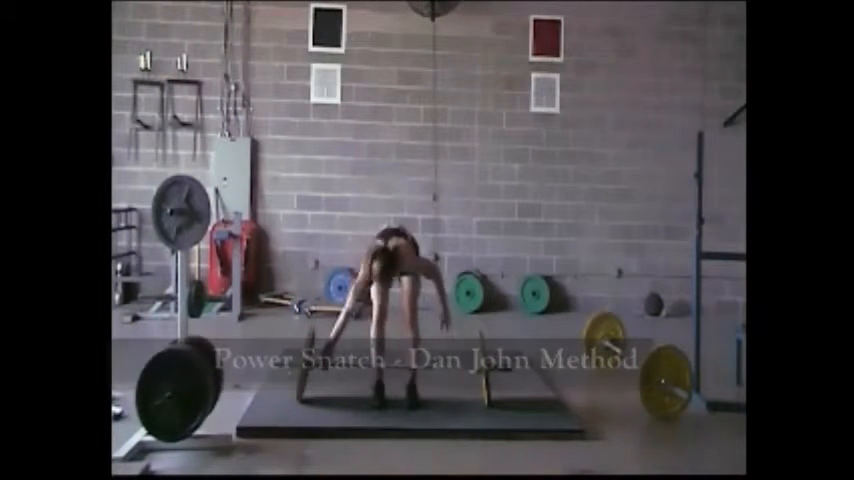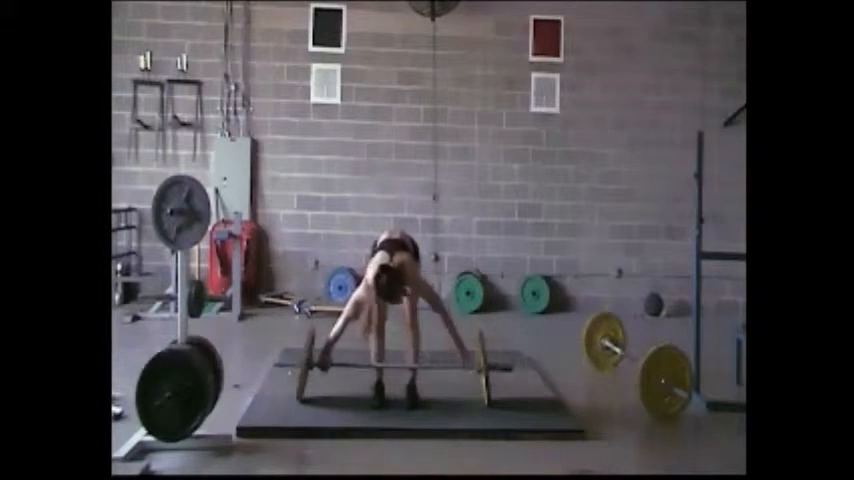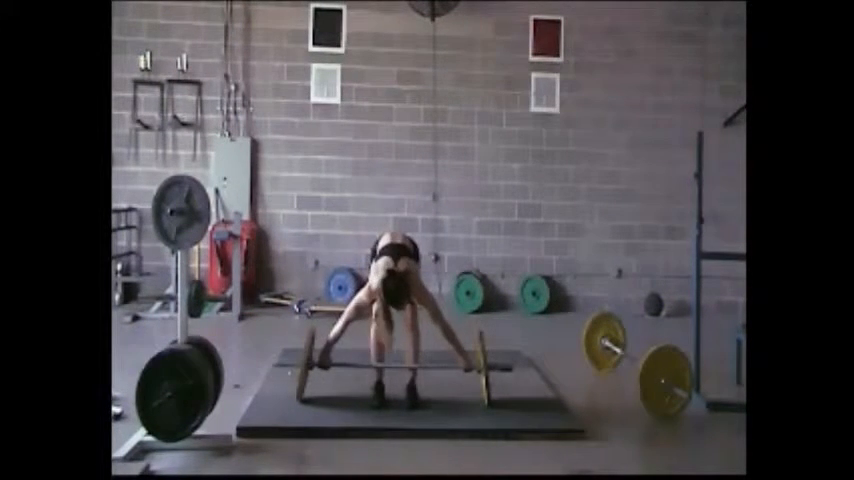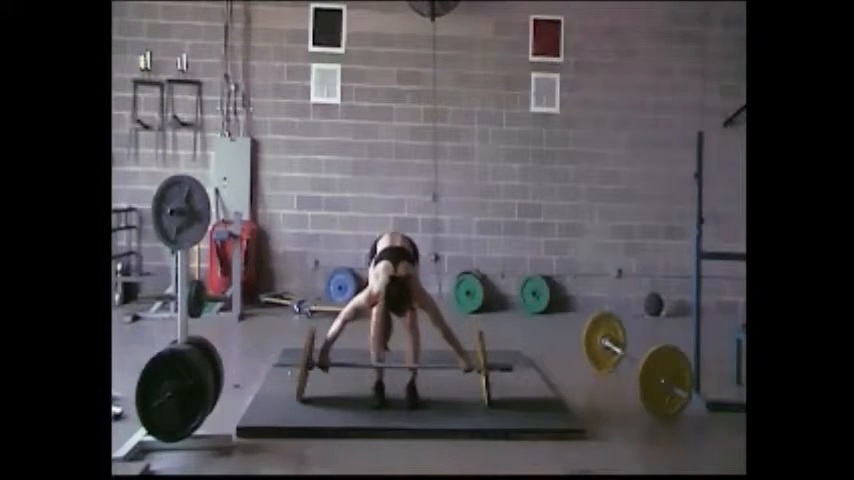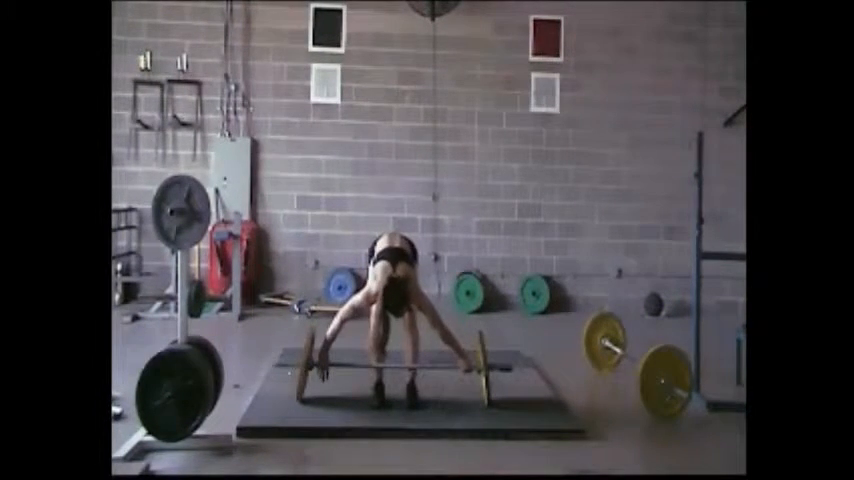
dt=0.3s
person 1, frame 1
left shoulder: (409, 261)
right shoulder: (367, 270)
left elbow: (435, 272)
right elbow: (348, 309)
left wrist: (445, 308)
right wrist: (330, 344)
left hip: (405, 251)
left knee: (410, 316)
right knee: (378, 314)
left ankle: (412, 382)
right ankle: (378, 381)
person 1, frame 2
left shoulder: (411, 278)
right shoulder: (369, 283)
left elbow: (440, 309)
right elbow: (345, 317)
left wrist: (460, 347)
right wrist: (326, 351)
left knee: (411, 319)
right knee: (378, 319)
left ankle: (412, 383)
right ankle: (378, 382)
person 1, frame 3
left shoulder: (415, 287)
right shoulder: (373, 288)
left elbow: (440, 322)
right elbow: (345, 319)
left wrist: (462, 355)
right wrist: (326, 351)
left knee: (411, 321)
right knee: (378, 320)
left ankle: (412, 383)
right ankle: (378, 382)
person 1, frame 4
left shoulder: (416, 293)
right shoulder: (373, 292)
left elbow: (442, 326)
right elbow: (342, 318)
left wrist: (463, 356)
right wrist: (324, 351)
left knee: (411, 322)
right knee: (376, 321)
left ankle: (412, 383)
right ankle: (378, 383)
person 1, frame 5
left shoulder: (413, 294)
right shoulder: (371, 293)
left elbow: (440, 328)
right elbow: (340, 317)
left wrist: (462, 357)
right wrist: (323, 352)
left knee: (410, 322)
right knee: (376, 322)
left ankle: (412, 383)
right ankle: (378, 382)
